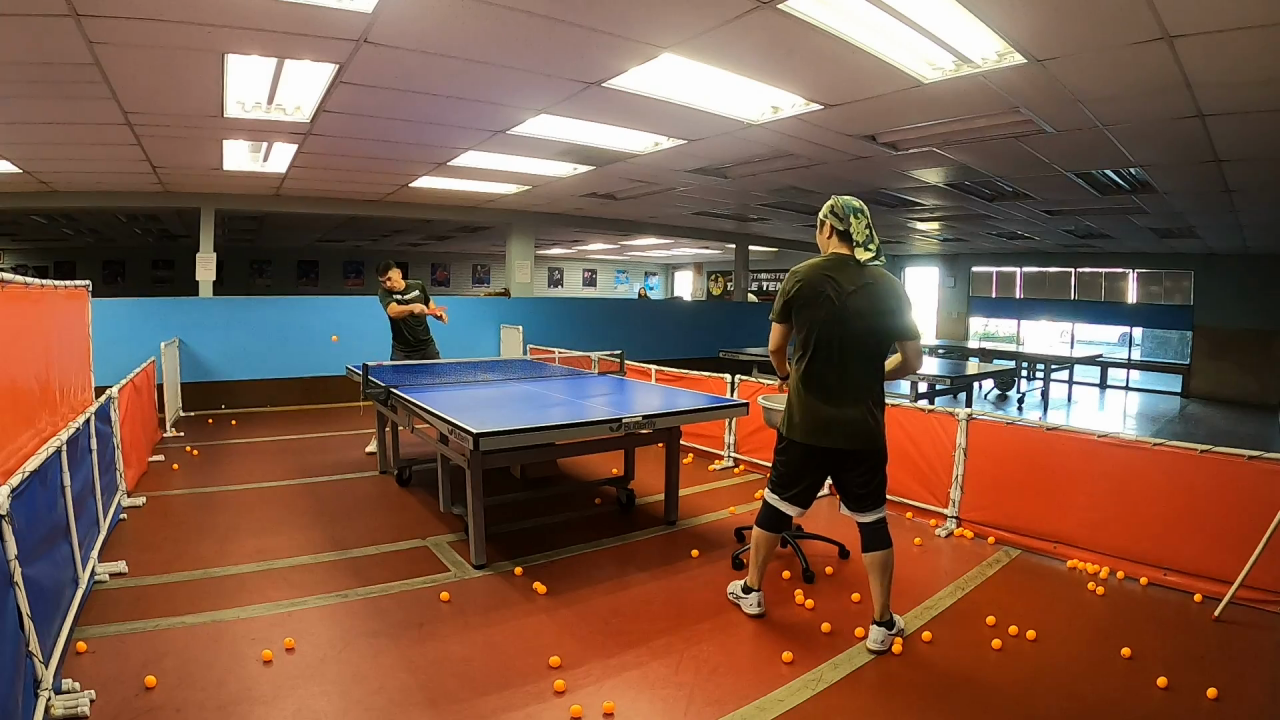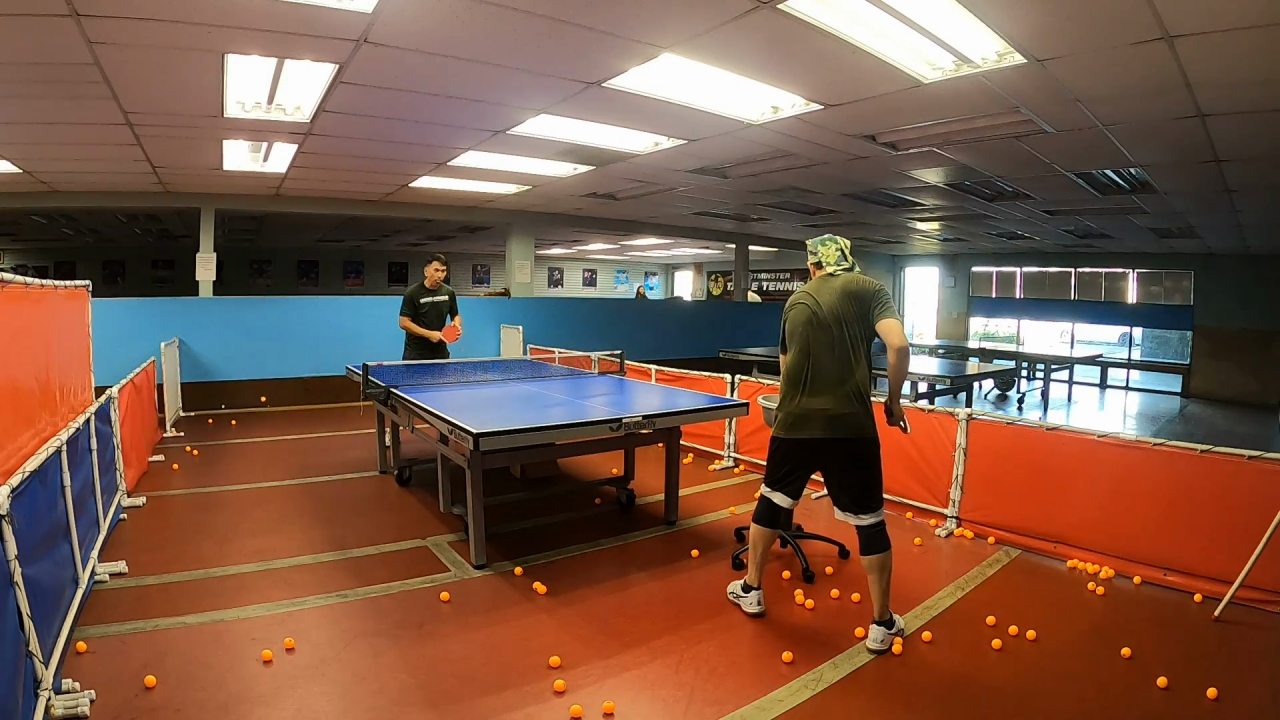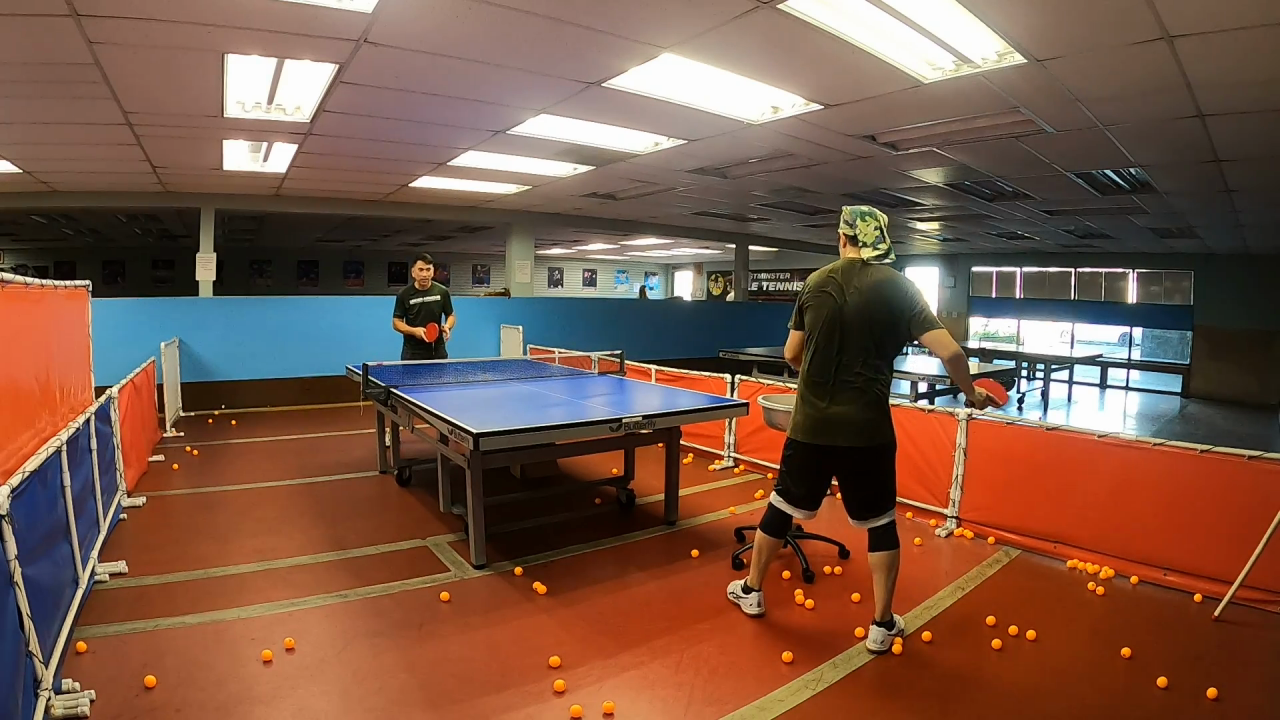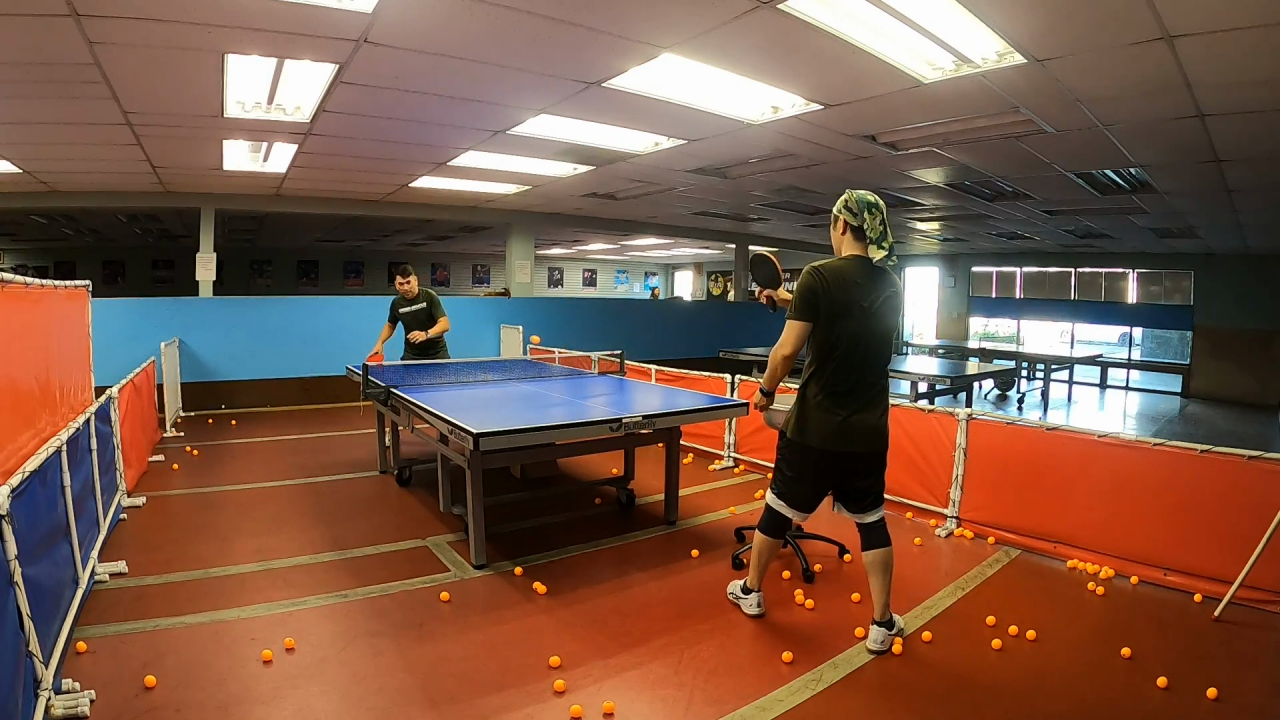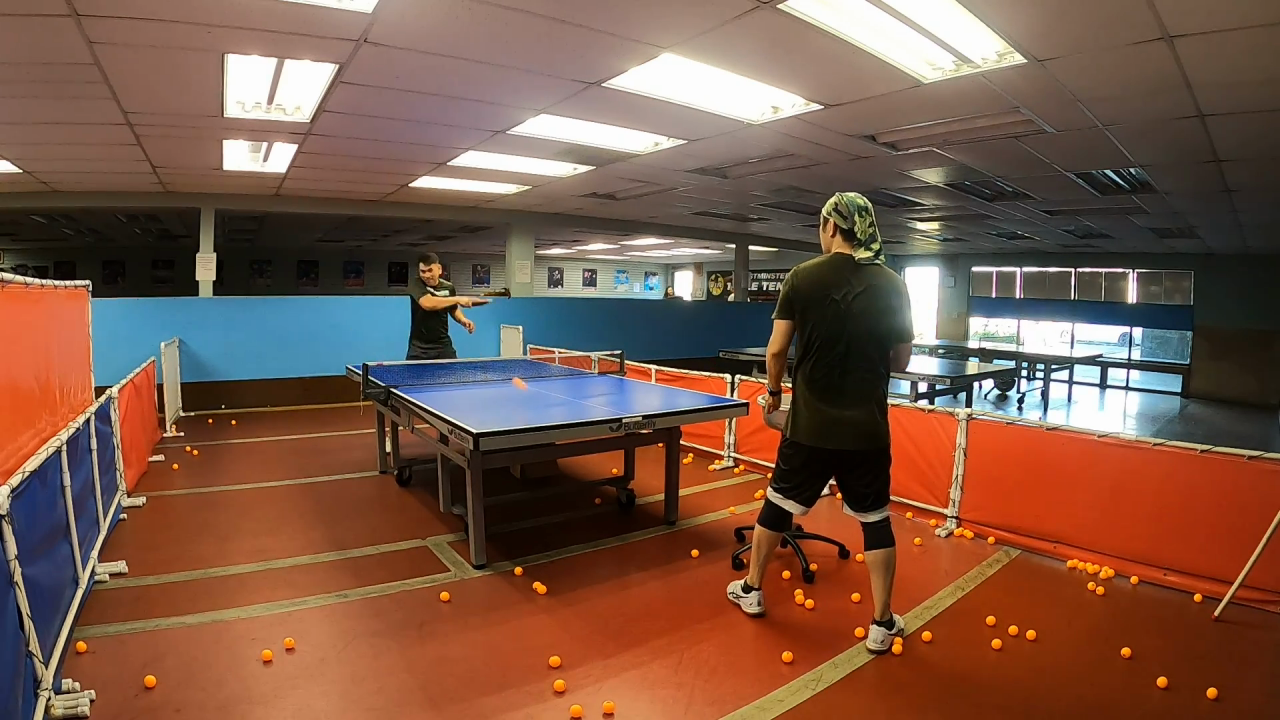
dt=0.7s
person 1, frame 1
left shoulder: (801, 277)
right shoulder: (888, 287)
left elbow: (775, 347)
right elbow: (912, 359)
left wrist: (786, 375)
left hip: (806, 423)
right hip: (863, 428)
left knee: (777, 505)
right knee: (872, 521)
left ankle: (751, 590)
right ankle: (882, 624)
person 1, frame 2
left shoulder: (797, 299)
right shoulder: (868, 288)
right elbow: (898, 345)
right wrist: (893, 401)
left hip: (794, 420)
right hip: (849, 423)
left knee: (772, 500)
right knee: (870, 520)
left ankle: (751, 589)
right ankle: (882, 624)
person 1, frame 3
left shoulder: (816, 281)
right shoulder: (897, 287)
left elbow: (791, 354)
right elbow: (947, 351)
right wrist: (971, 392)
left hip: (811, 423)
right hip: (867, 428)
left knee: (782, 506)
right knee: (880, 523)
left ankle: (751, 590)
right ankle: (882, 624)
person 1, frame 4
left shoulder: (819, 275)
right shoulder: (891, 287)
left elbow: (788, 350)
left wrist: (765, 391)
right wrist: (790, 299)
left hip: (815, 426)
right hip: (868, 430)
left knee: (780, 508)
right knee: (871, 521)
left ankle: (751, 590)
right ankle: (882, 624)
person 1, frame 5
left shoulder: (802, 277)
right shoulder: (892, 285)
left elbow: (776, 349)
right elbow: (900, 361)
left wrist: (773, 389)
left hip: (809, 423)
right hip: (866, 428)
left knee: (778, 504)
right knee: (875, 520)
left ankle: (751, 589)
right ankle: (882, 624)
